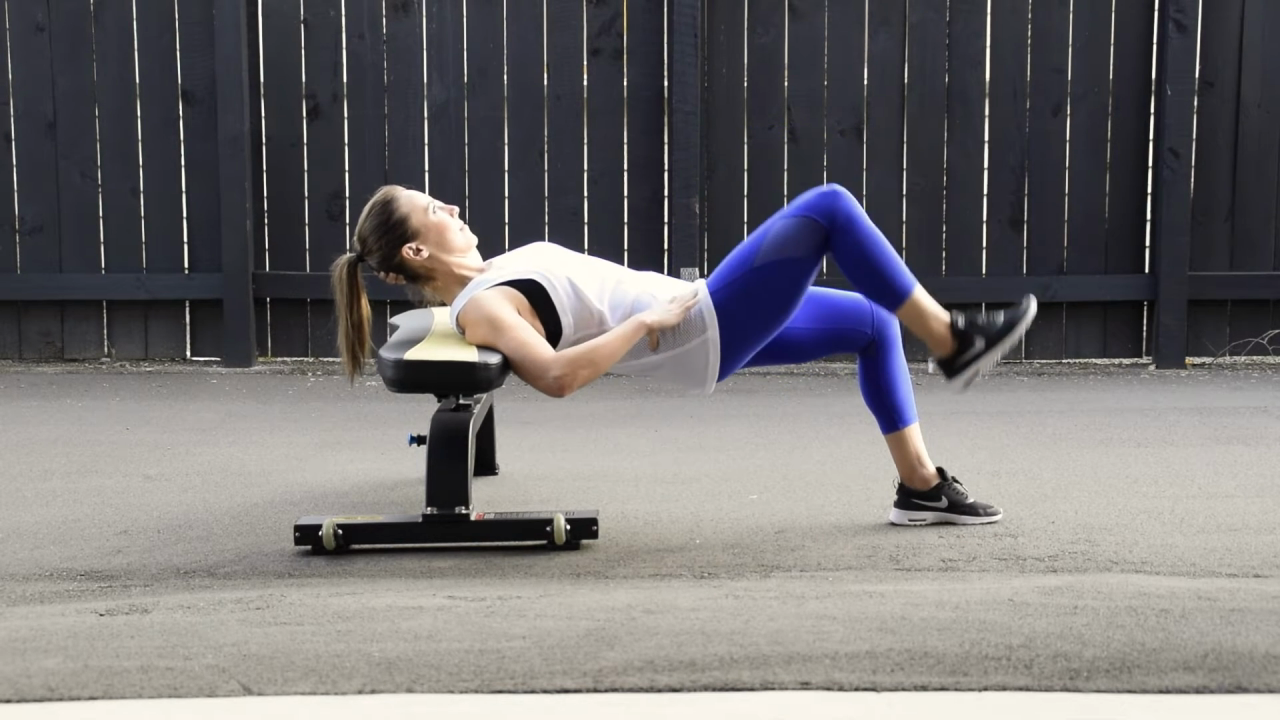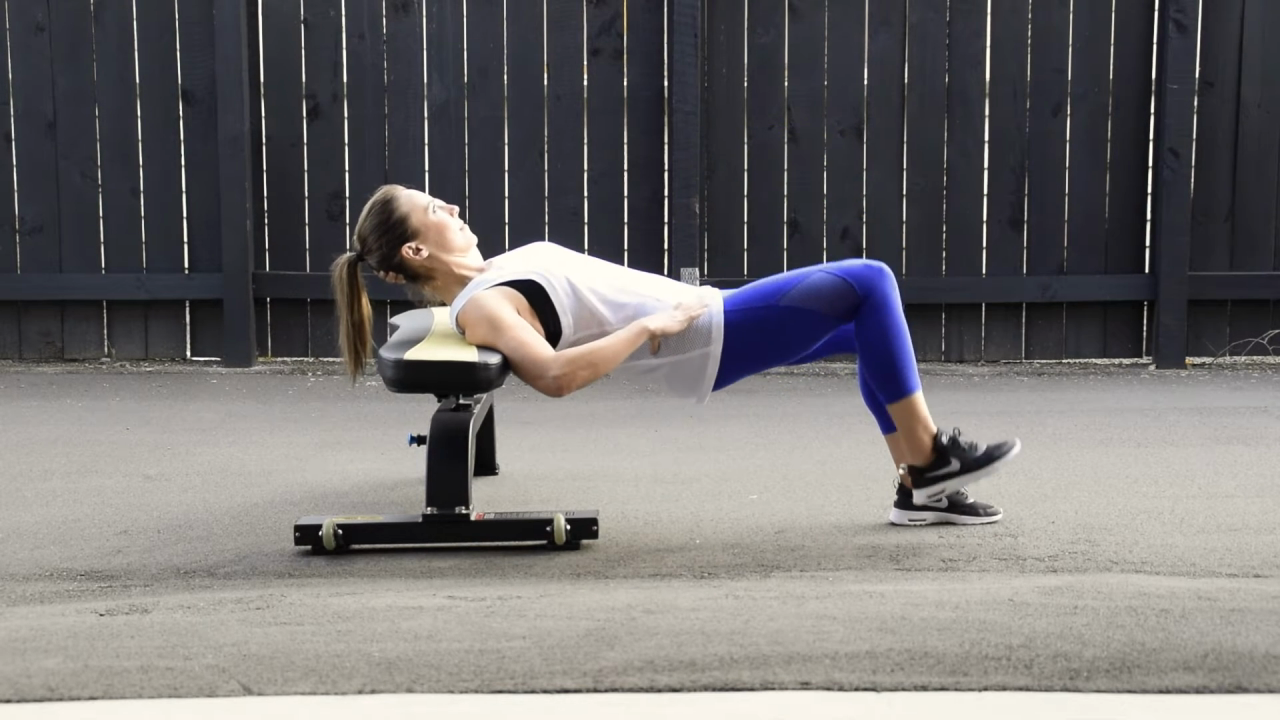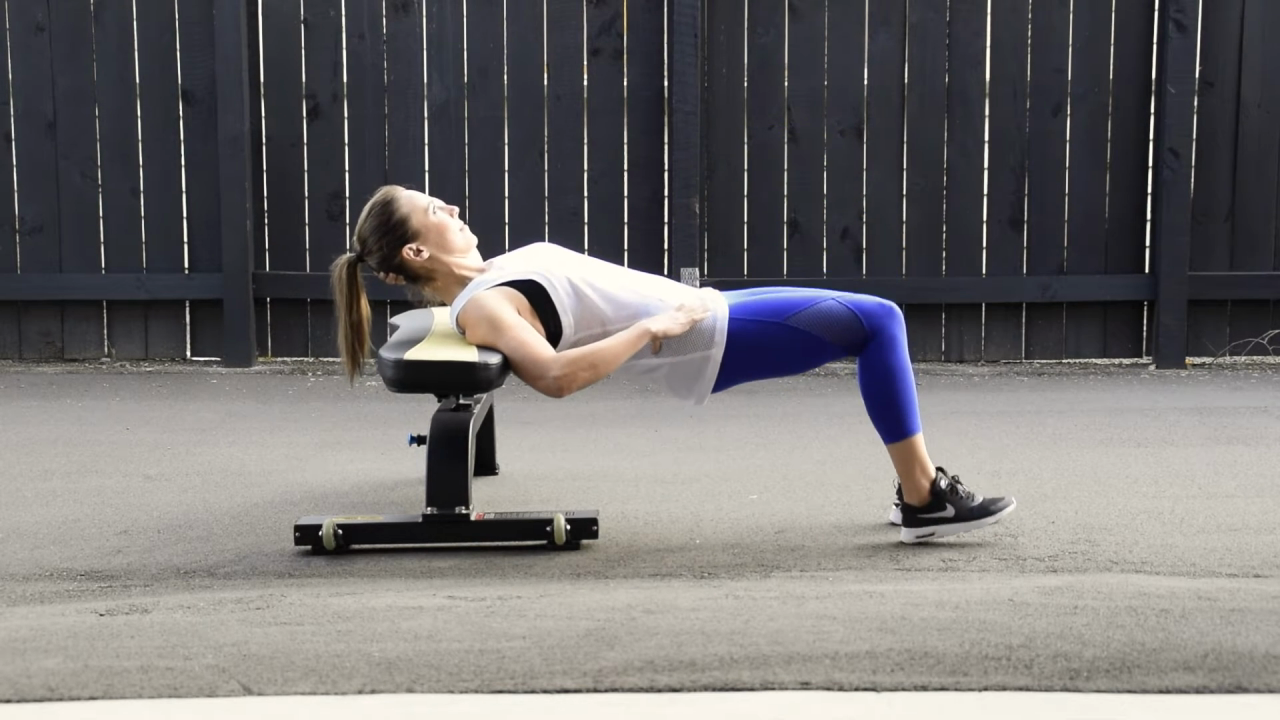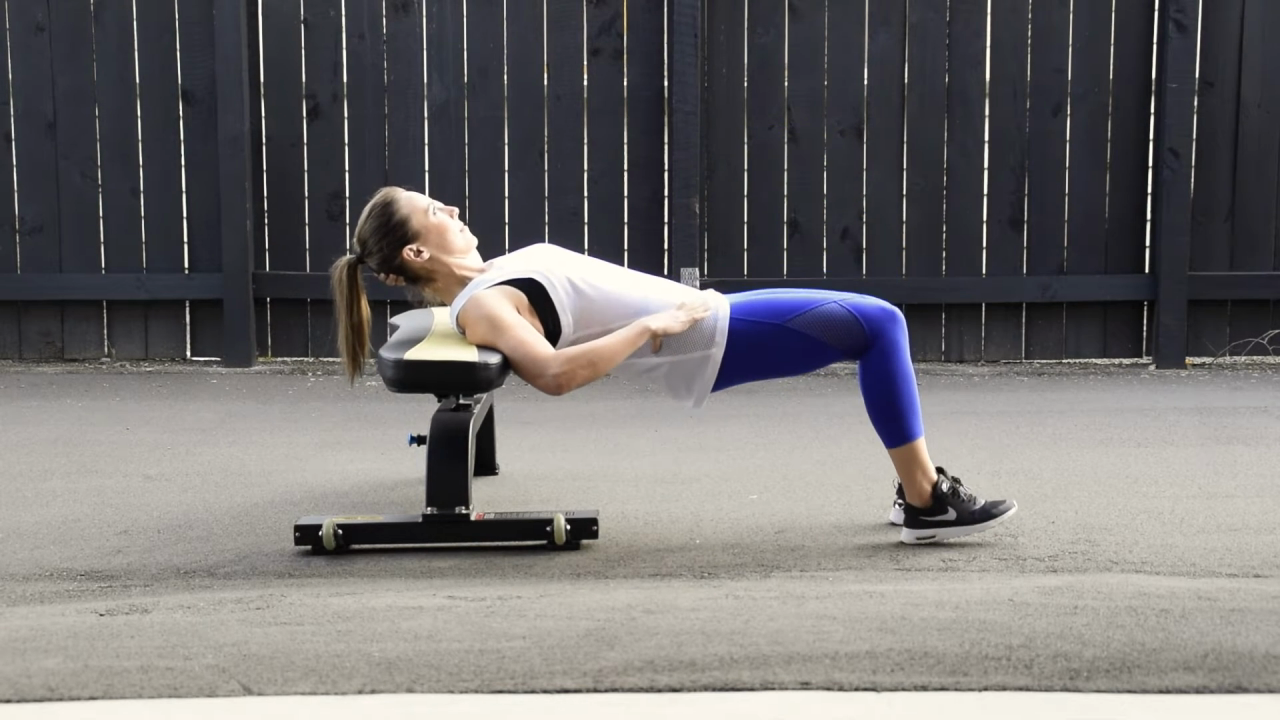
dt=0.3s
person 1, frame 1
left shoulder: (488, 283)
right shoulder: (478, 311)
right elbow: (557, 376)
right wrist: (650, 319)
left hip: (703, 318)
right hip: (700, 335)
left knee: (873, 321)
right knee: (827, 207)
left ankle: (921, 488)
right ankle: (952, 339)
person 1, frame 2
left shoulder: (486, 282)
right shoulder: (478, 310)
right elbow: (557, 374)
right wrist: (650, 325)
left hip: (702, 322)
right hip: (700, 343)
left knee: (864, 325)
right knee: (867, 283)
left ankle: (919, 485)
right ankle: (931, 455)
person 1, frame 3
left shoulder: (487, 280)
right shoulder: (480, 308)
right elbow: (557, 375)
right wrist: (653, 328)
left hip: (703, 316)
right hip: (703, 347)
left knee: (875, 320)
right knee: (877, 320)
left ankle: (919, 484)
right ankle: (924, 499)
person 1, frame 4
left shoulder: (488, 281)
right shoulder: (480, 307)
right elbow: (555, 373)
right wrist: (653, 326)
left hip: (701, 318)
right hip: (701, 346)
left knee: (878, 322)
right knee: (879, 325)
left ankle: (918, 481)
right ankle: (925, 500)
